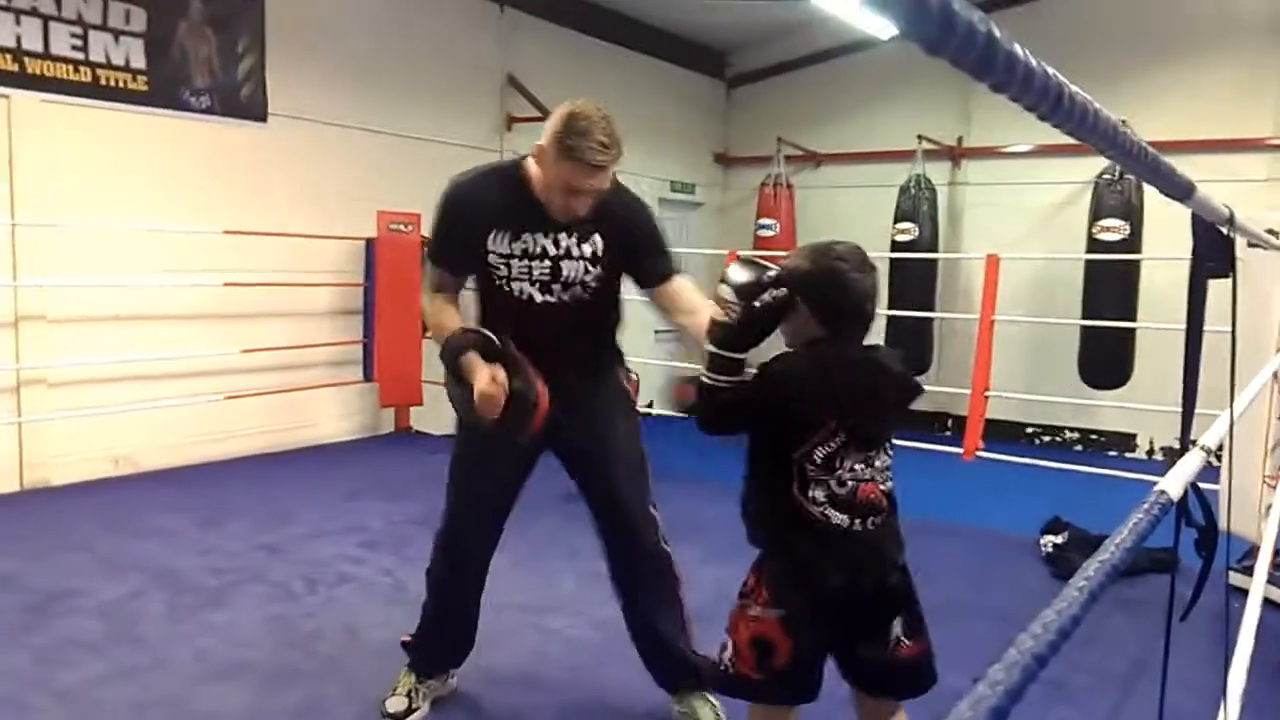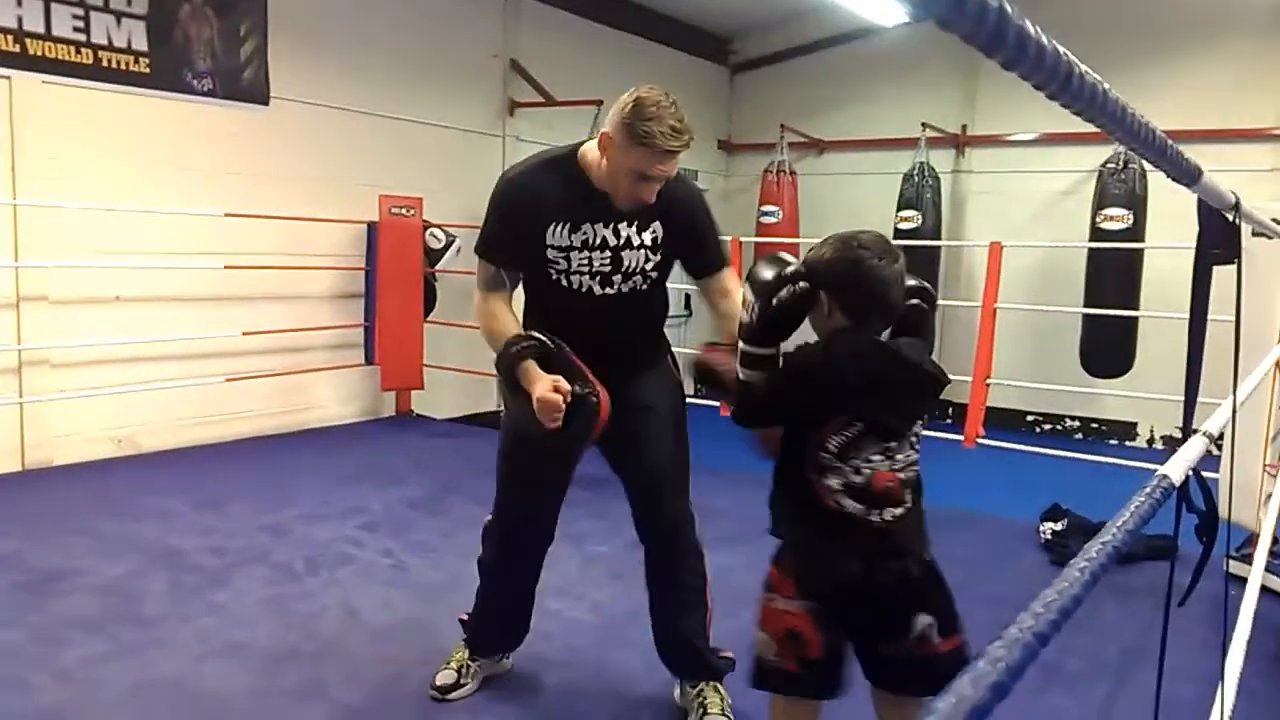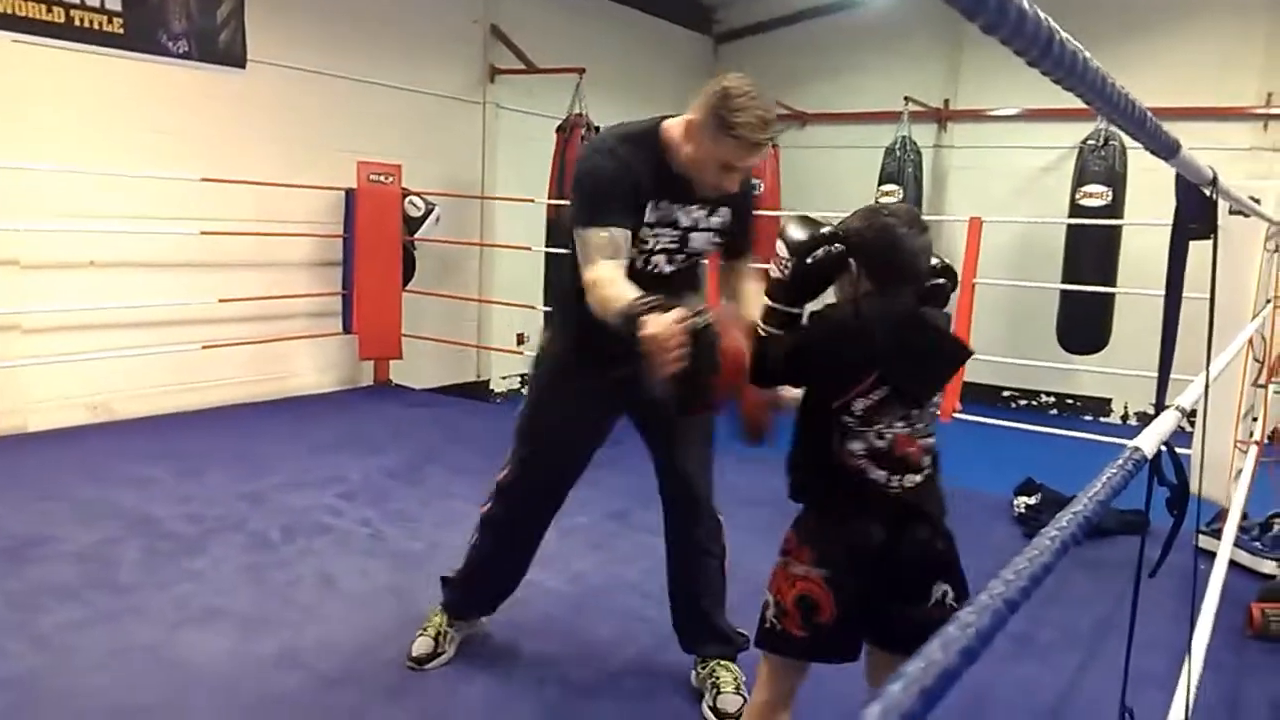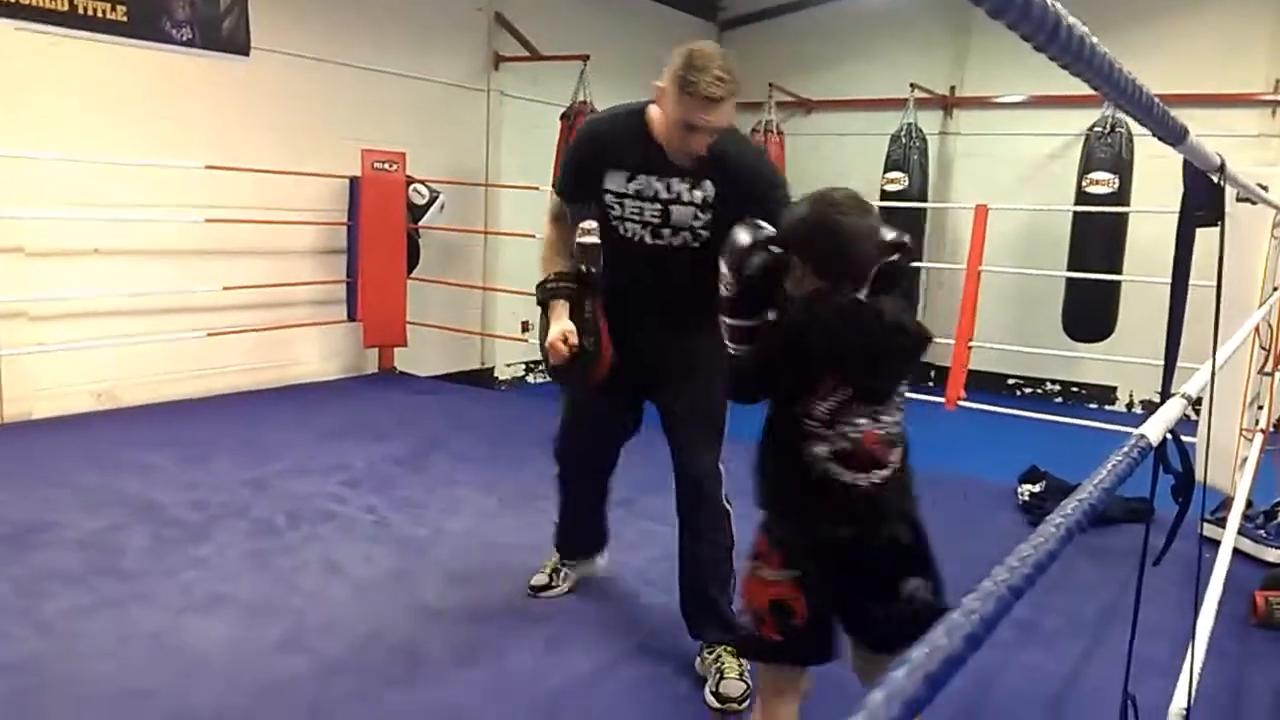
dt=0.5s
person 1, frame 1
left shoulder: (623, 212)
right shoulder: (473, 198)
left elbow: (672, 291)
right elbow: (437, 295)
right wrist: (472, 362)
left hip: (594, 389)
right hip: (505, 390)
left knee: (635, 535)
right knee: (463, 535)
right ankle: (431, 668)
person 1, frame 2
left shoulder: (680, 200)
right shoulder: (528, 189)
left elbow: (719, 286)
right elbow: (493, 293)
right wrist: (527, 369)
left hip: (644, 376)
right hip: (553, 373)
left knee: (670, 523)
right knee: (518, 520)
right ankle: (488, 645)
person 1, frame 3
left shoulder: (732, 185)
right shoulder: (612, 163)
left elbow: (739, 272)
right elbow: (601, 274)
right wrist: (646, 322)
left hip: (674, 357)
right hip: (587, 350)
left knee: (692, 501)
right knee: (530, 486)
left ankle: (713, 652)
right ankle: (460, 608)
person 1, frame 4
left shoulder: (742, 165)
right shoulder: (601, 139)
right elbow: (561, 222)
right wrist: (557, 305)
left hip: (691, 334)
right hip: (611, 321)
left knee: (699, 479)
right knee: (582, 449)
left ankle: (718, 636)
right ankle: (579, 550)
person 2, frame 1
left shoulder: (788, 378)
right shoulder: (883, 373)
left elbow: (712, 415)
left wrist: (729, 338)
left hip: (798, 575)
right hip: (877, 569)
person 2, frame 2
left shoulder: (809, 370)
right shoulder: (914, 365)
left elbow: (749, 411)
left wrist: (761, 333)
left hip: (817, 569)
right hip: (901, 565)
person 2, frame 3
left shoulder: (839, 329)
right shoulder: (935, 338)
left elbow: (766, 369)
left wrist: (785, 291)
right wrist: (926, 299)
left hip: (837, 535)
right hip: (917, 535)
person 2, frame 4
left shoulder: (793, 331)
right shoulder: (896, 322)
left elbow: (741, 386)
left wrist: (743, 305)
right wrist: (888, 277)
left hip: (807, 535)
right hip: (890, 529)
